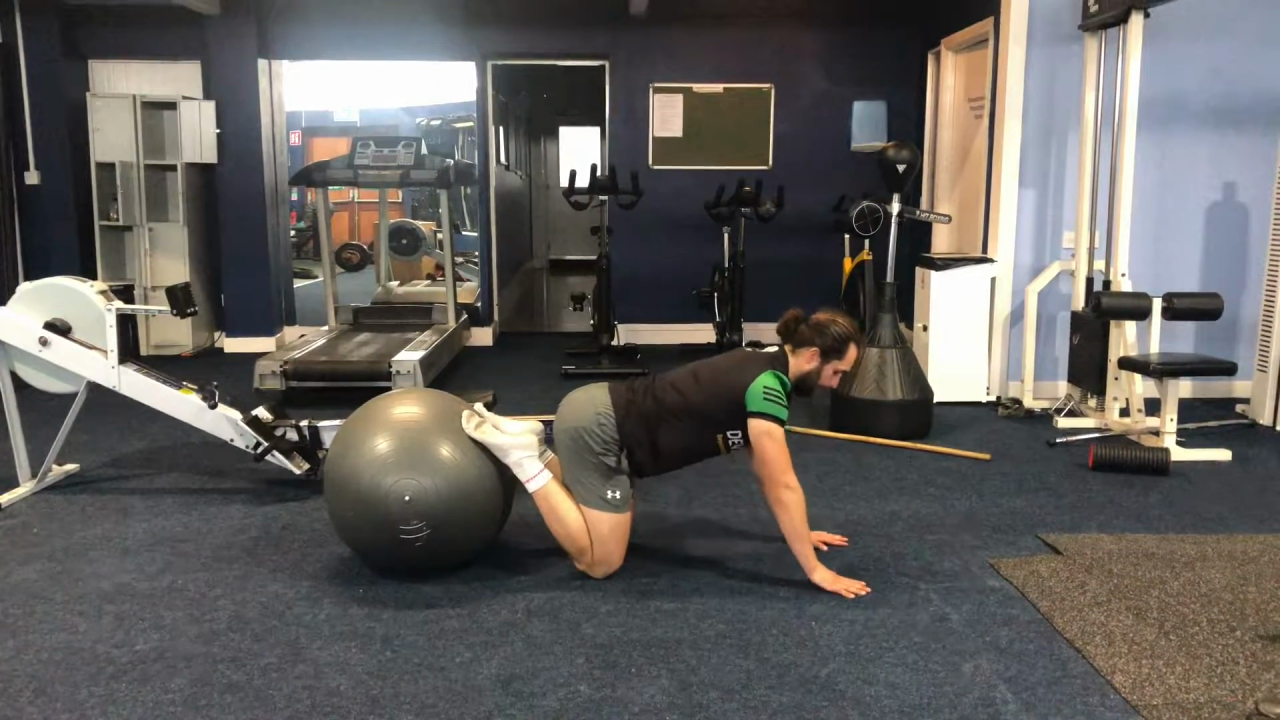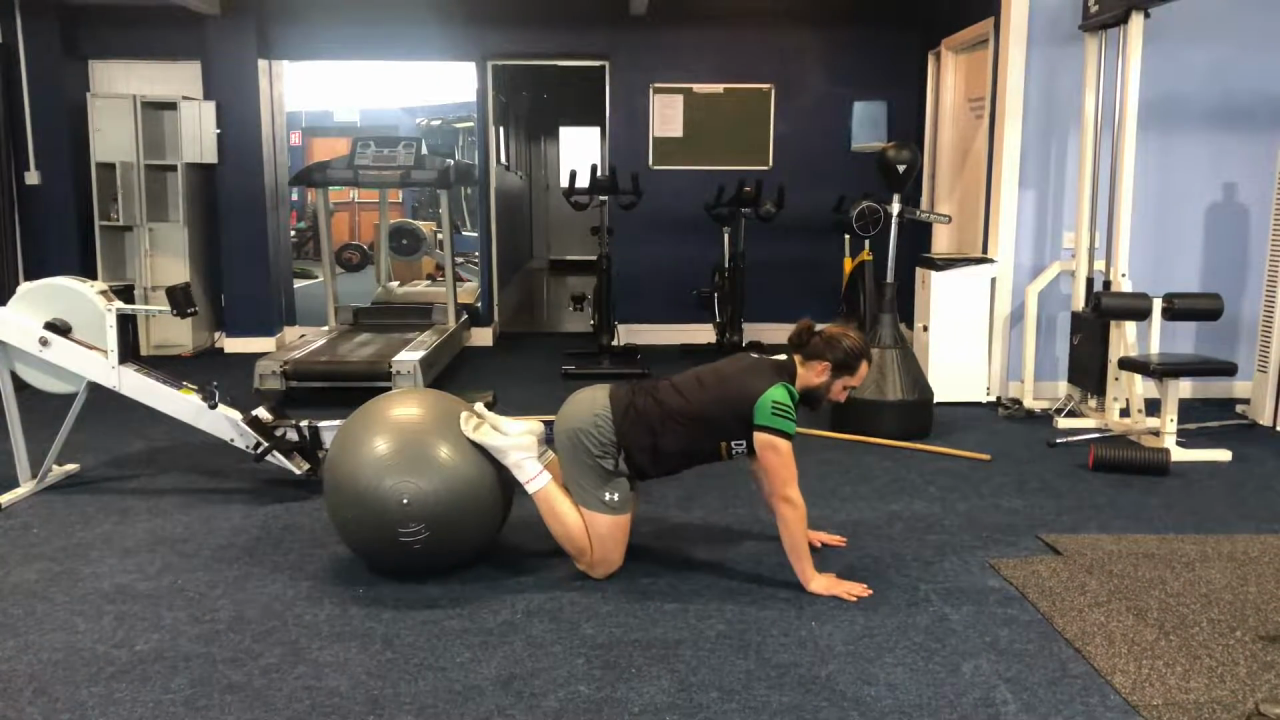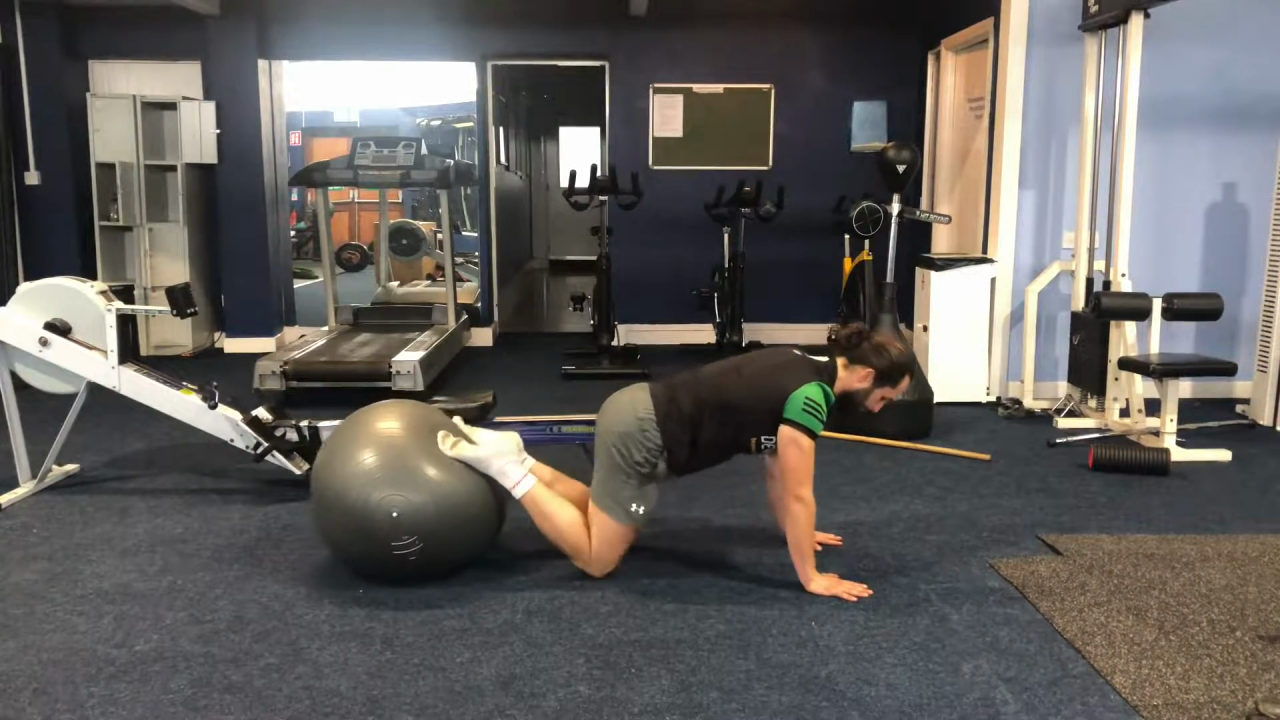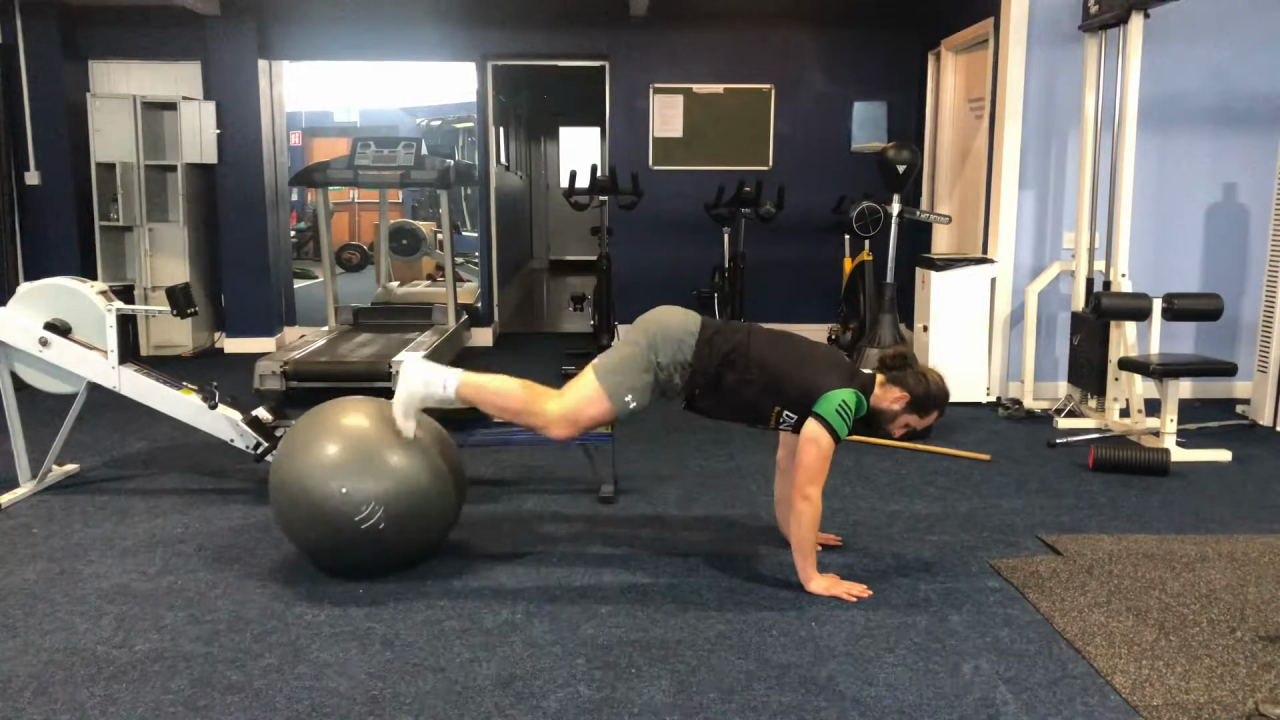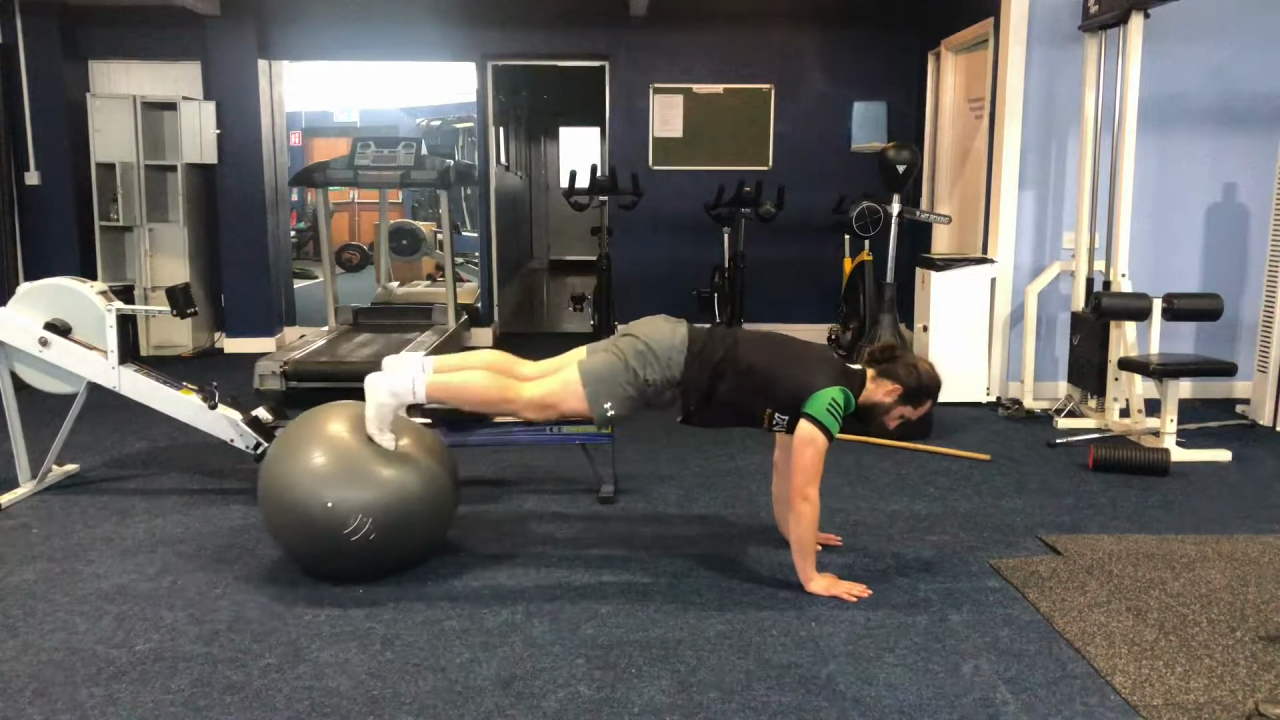
dt=0.5s
person 1, frame 1
left shoulder: (765, 366)
right shoulder: (768, 386)
left elbow: (765, 469)
right elbow: (782, 485)
left wrist: (798, 530)
right wrist: (815, 571)
left hip: (596, 410)
right hip: (598, 430)
left knee: (603, 520)
right knee: (600, 562)
left ankle: (526, 441)
right ankle: (521, 455)
person 1, frame 2
left shoulder: (769, 372)
right shoulder: (775, 398)
left elbow: (764, 472)
right elbow: (786, 496)
left wrist: (797, 531)
right wrist: (811, 578)
left hip: (599, 411)
right hip: (599, 431)
left knee: (601, 522)
right knee: (601, 563)
left ankle: (521, 438)
right ankle: (521, 456)
person 1, frame 3
left shoulder: (802, 367)
right shoulder: (810, 395)
left elbow: (776, 469)
right elbow: (798, 494)
left wrist: (796, 532)
right wrist: (812, 578)
left hip: (635, 410)
right hip: (641, 435)
left knee: (603, 519)
right knee: (596, 560)
left ankle: (509, 454)
right ankle: (506, 465)
person 1, frame 4
left shoulder: (833, 383)
right shoulder: (842, 400)
left elbow: (787, 467)
right elbow: (806, 491)
left wrist: (793, 533)
right wrist: (811, 577)
left hip: (677, 334)
right hip: (674, 346)
left knee: (558, 408)
right knee: (555, 422)
left ankle: (444, 377)
right ankle: (436, 384)
person 1, frame 5
left shoulder: (828, 375)
right shoulder: (832, 397)
left elbow: (783, 464)
right elbow: (804, 491)
left wrist: (793, 532)
right wrist: (811, 577)
left hip: (665, 340)
right hip: (663, 363)
left knee: (529, 372)
right knee: (529, 402)
left ankle: (412, 368)
right ankle: (403, 388)
